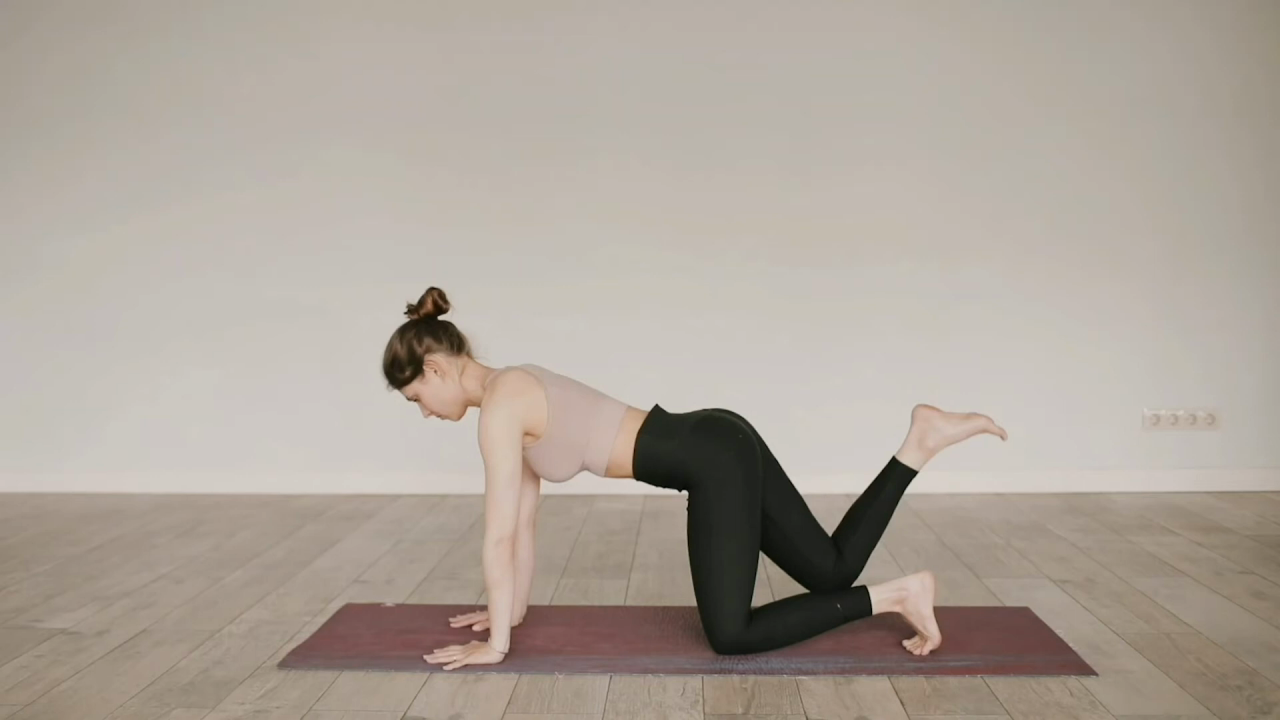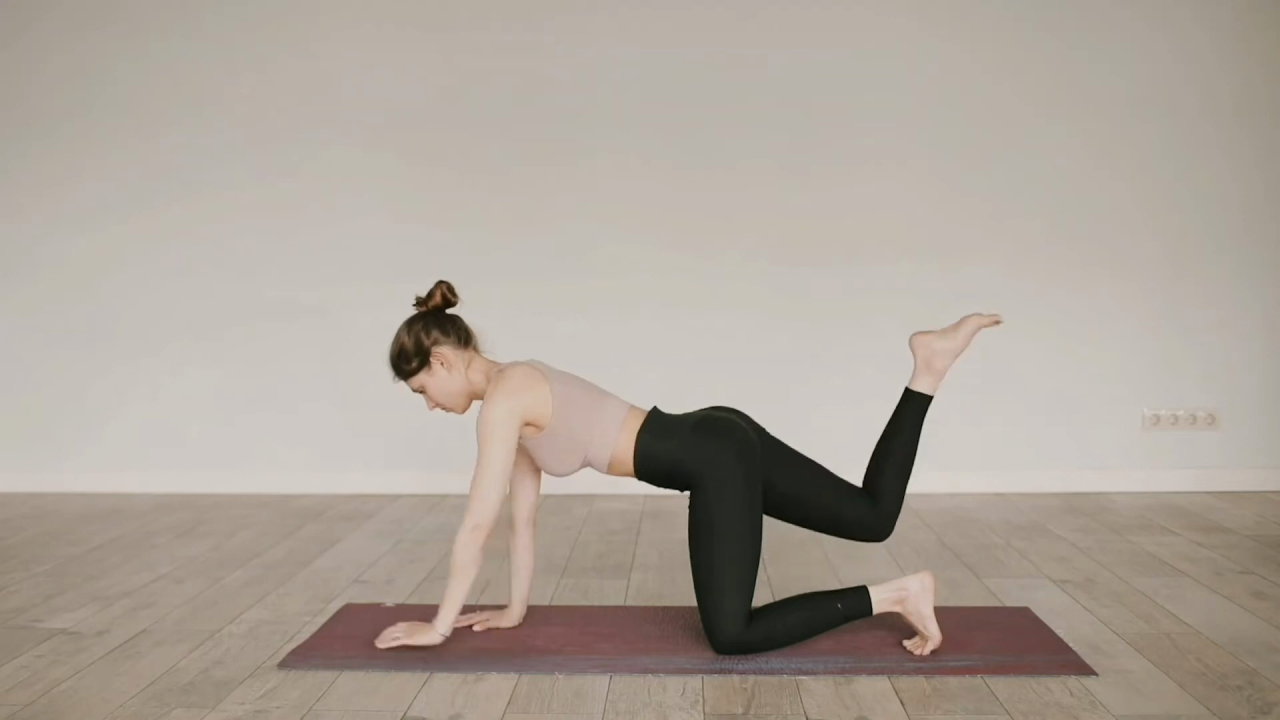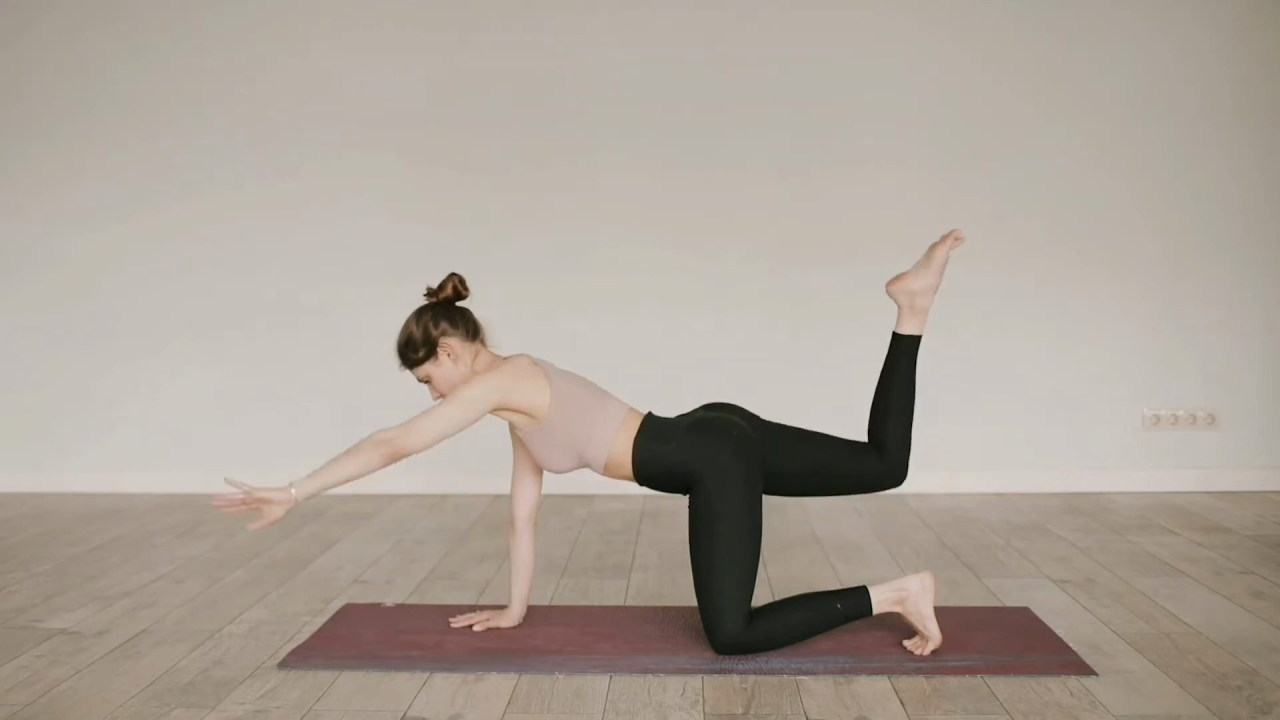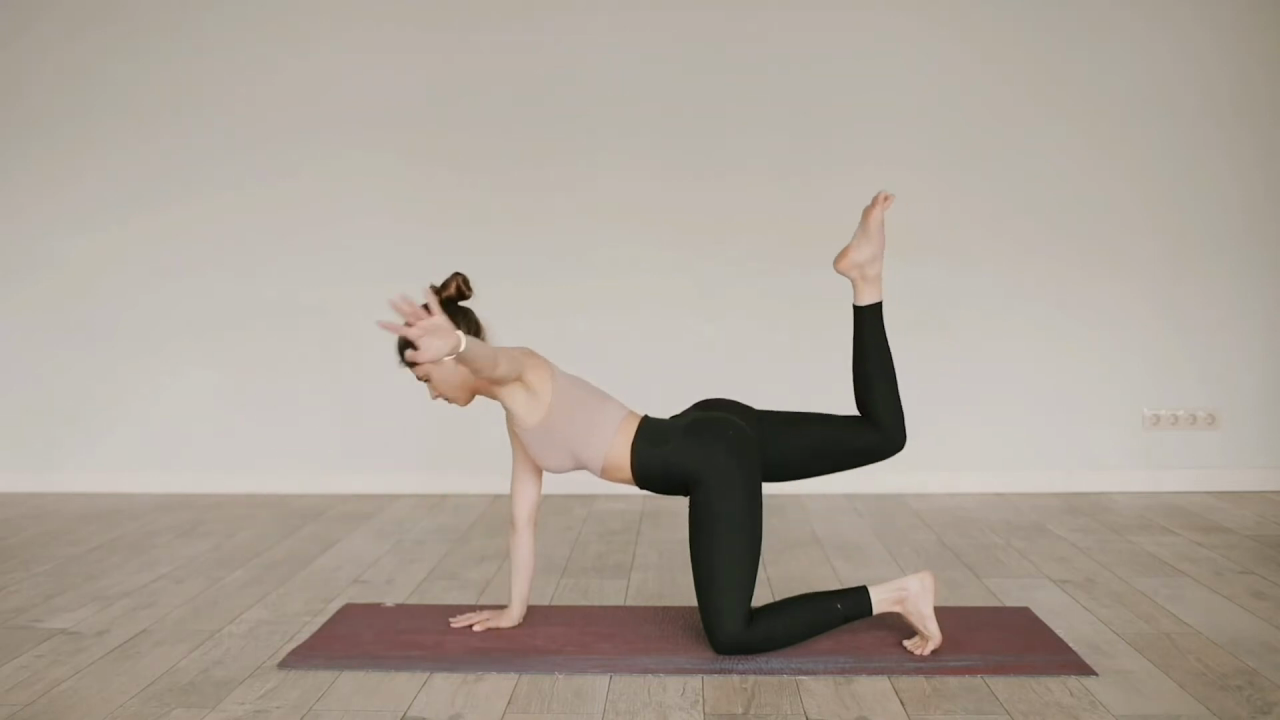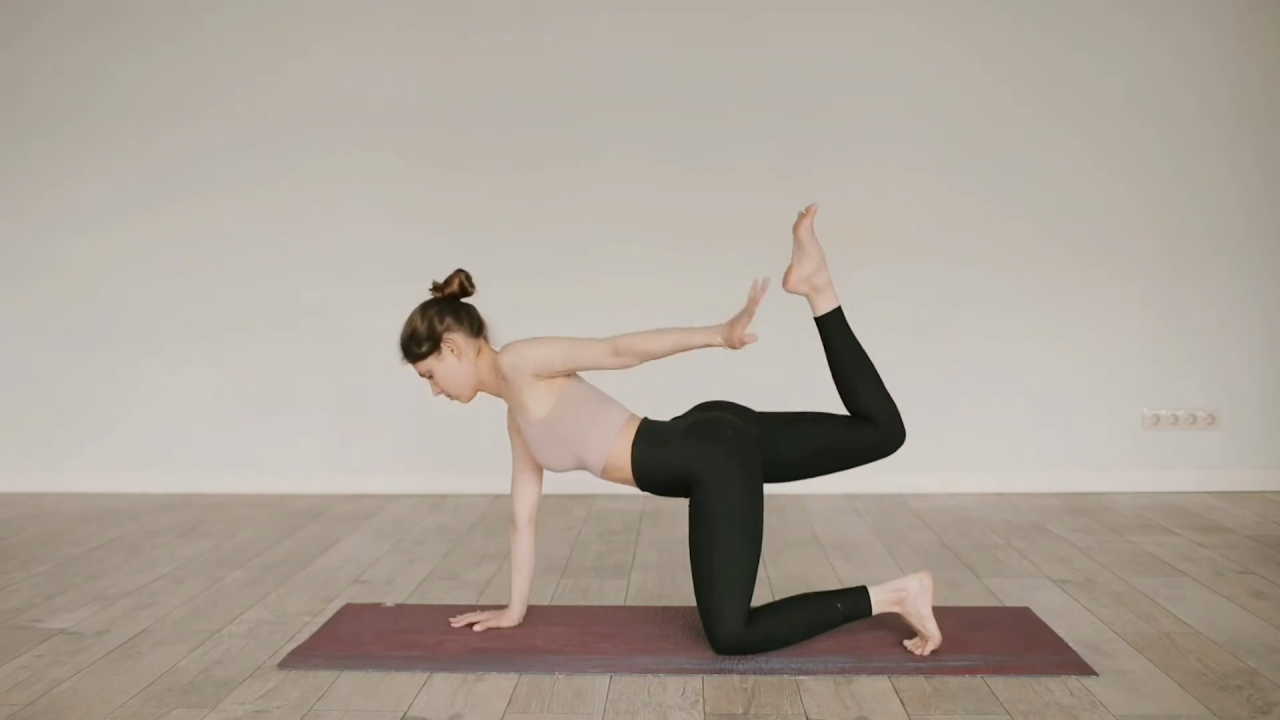
dt=0.4s
person 1, frame 1
left shoulder: (497, 407)
right shoulder: (513, 394)
left elbow: (498, 536)
right elbow: (523, 518)
left wrist: (495, 643)
right wrist: (512, 609)
left hip: (715, 460)
right hip: (719, 445)
left knee: (731, 634)
right knee: (831, 572)
left ankle: (894, 594)
right ankle: (921, 440)
person 1, frame 2
left shoulder: (505, 399)
right shoulder: (526, 397)
left elbow: (480, 520)
right elbow: (523, 515)
left wrist: (443, 622)
right wrist: (515, 608)
left hip: (717, 462)
right hip: (722, 446)
left knee: (732, 635)
right knee: (873, 517)
left ankle: (891, 596)
right ankle: (929, 367)
person 1, frame 3
left shoulder: (500, 380)
right shoulder: (517, 396)
left elbow: (403, 439)
right elbow: (524, 514)
left wrist: (298, 489)
right wrist: (515, 609)
left hip: (715, 460)
right hip: (719, 442)
left knee: (731, 634)
right knee: (883, 466)
left ankle: (890, 595)
right ankle: (912, 307)
person 1, frame 4
left shoulder: (513, 370)
right shoulder: (516, 413)
left elbow: (492, 365)
right elbow: (524, 515)
left wrist: (458, 351)
right wrist: (514, 608)
left hip: (714, 457)
right hip: (716, 439)
left knee: (731, 634)
right knee: (884, 435)
left ankle: (893, 595)
right ankle: (863, 277)
person 1, frame 5
left shoulder: (518, 362)
right shoulder: (517, 410)
left elbow: (620, 349)
right elbow: (524, 514)
left wrist: (715, 335)
right wrist: (514, 608)
left hip: (715, 457)
right hip: (712, 446)
left knee: (731, 636)
right knee: (882, 433)
left ankle: (890, 595)
